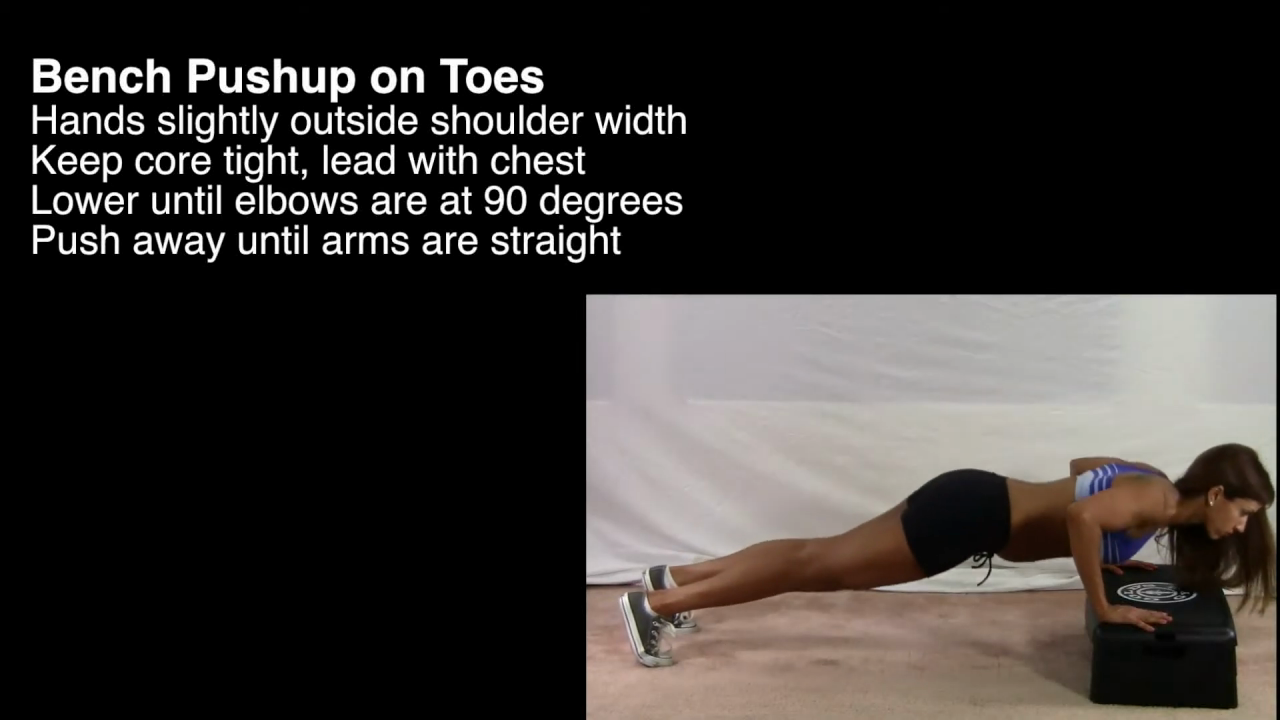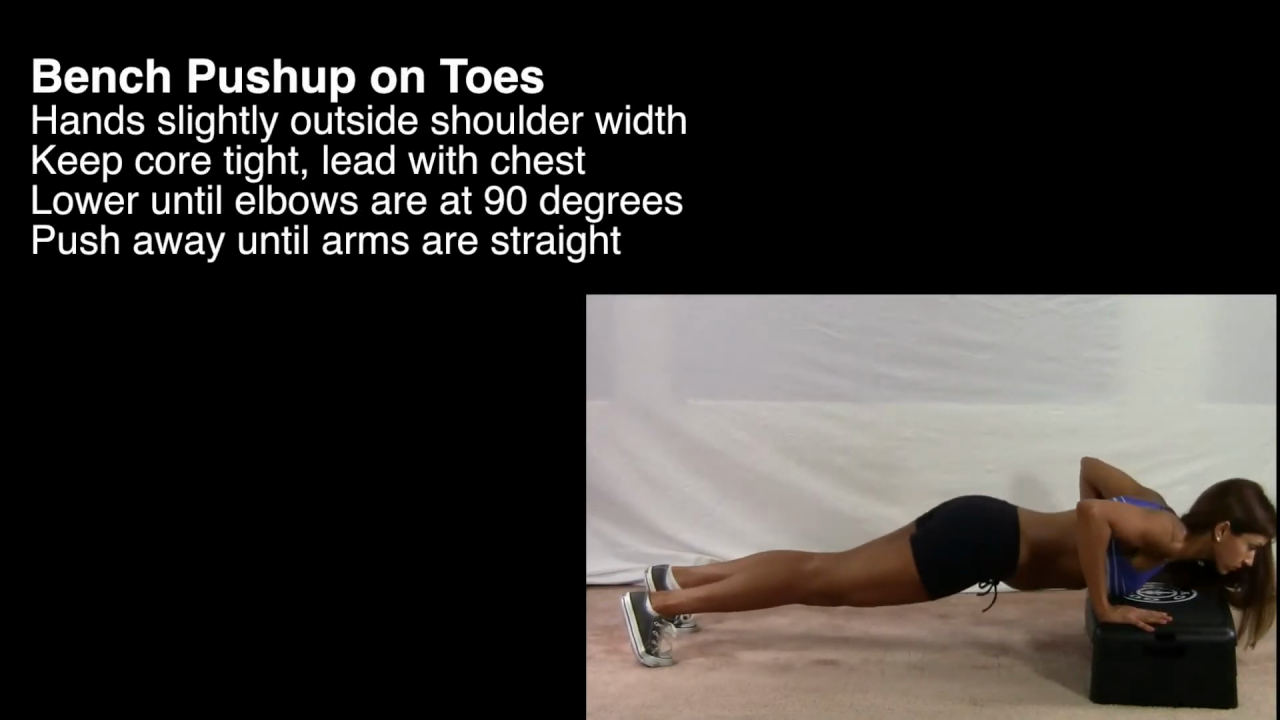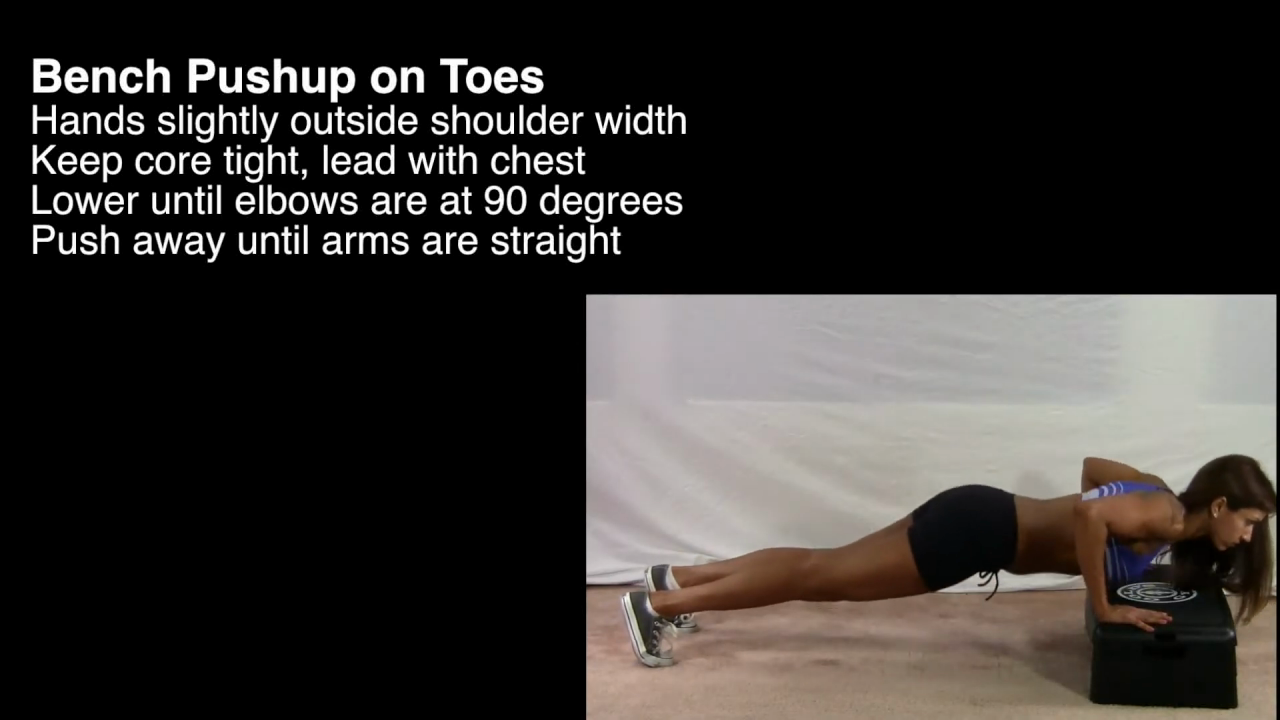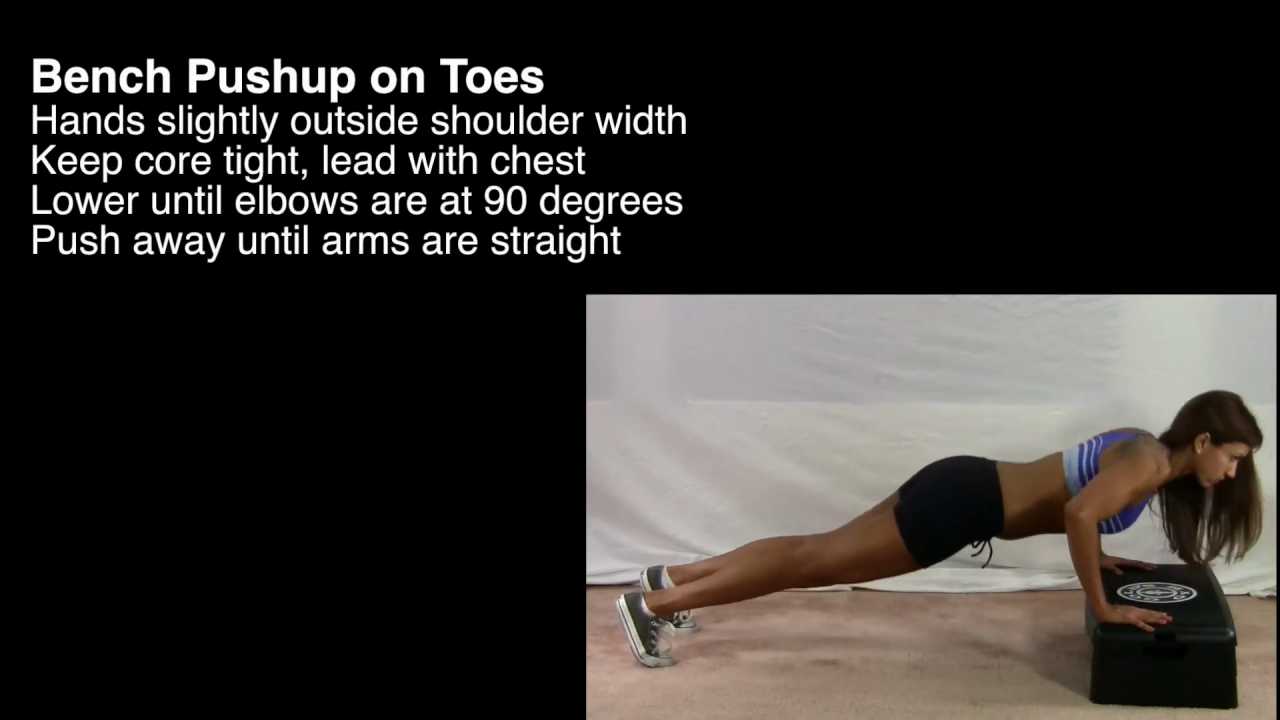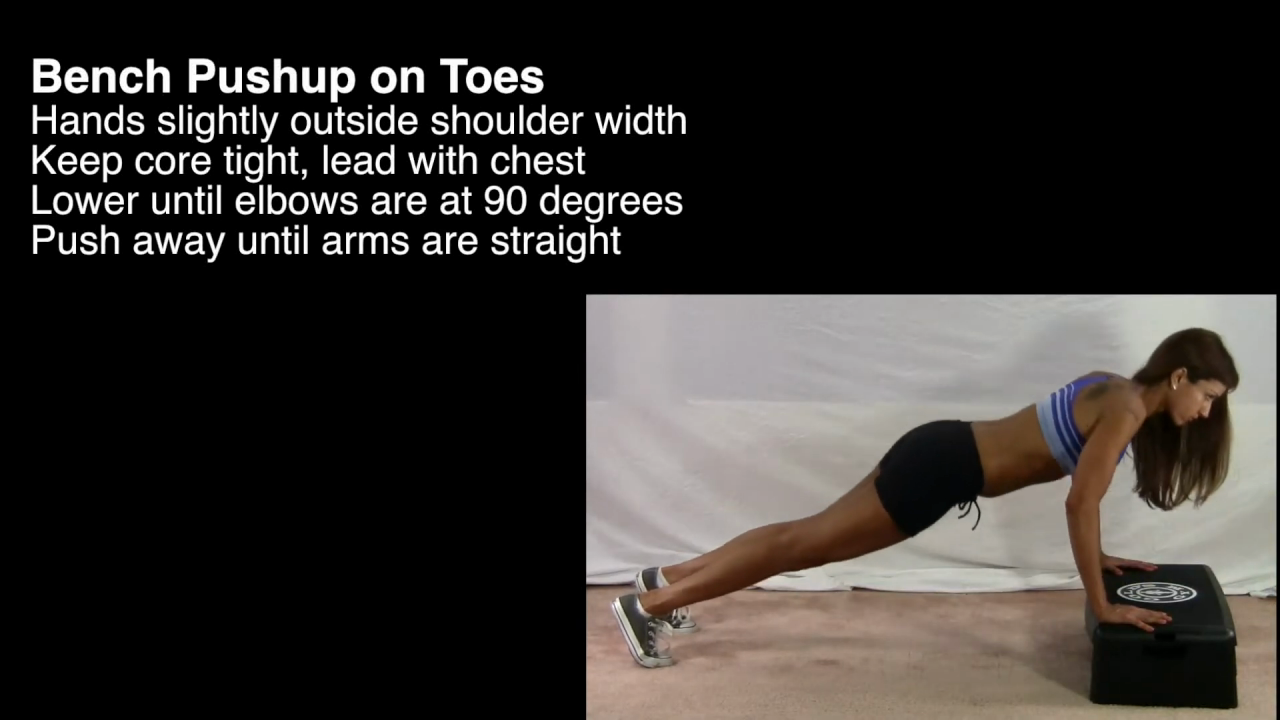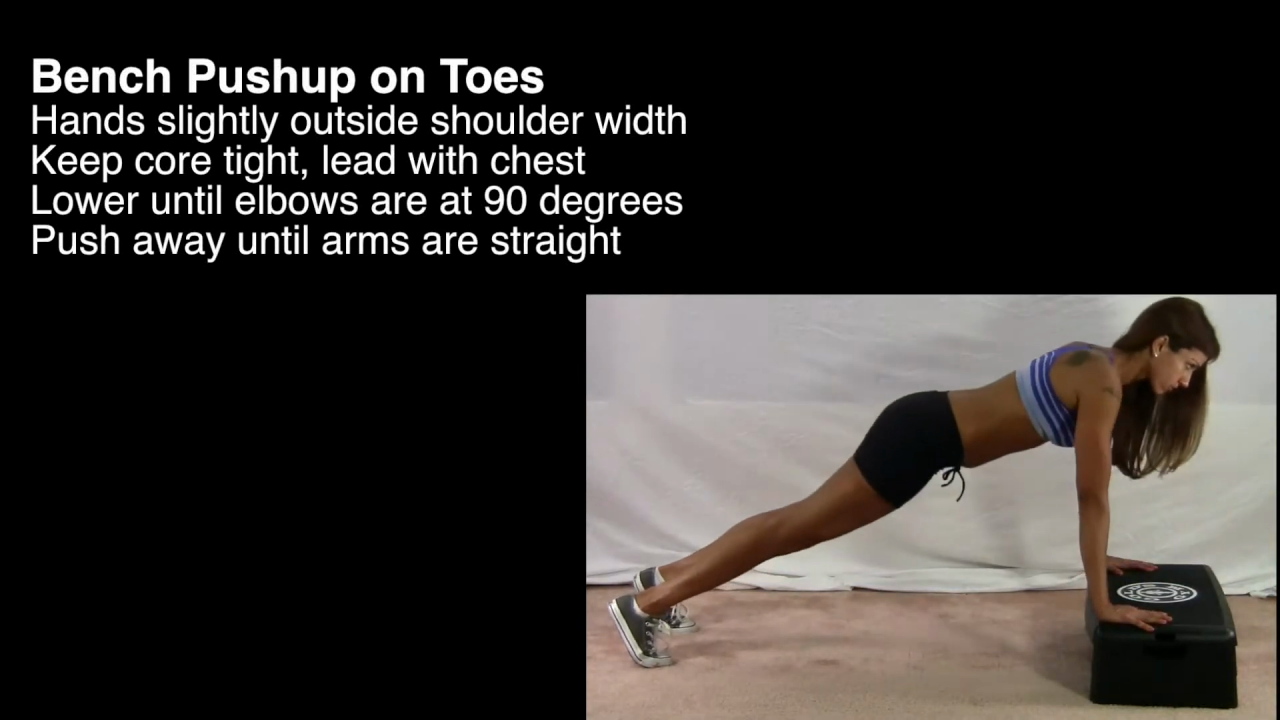
dt=0.3s
person 1, frame 1
left shoulder: (1153, 482)
right shoulder: (1155, 502)
right elbow: (1082, 517)
left wrist: (1109, 557)
right wrist: (1102, 607)
left hip: (972, 502)
right hip: (970, 515)
left knee: (821, 557)
right knee: (819, 565)
left ankle: (671, 578)
right ankle: (655, 603)
person 1, frame 2
left shoulder: (1157, 507)
right shoulder: (1164, 537)
left elbow: (1089, 464)
right elbow: (1091, 513)
right wrist: (1104, 607)
left hip: (982, 526)
right hip: (980, 541)
left knee: (826, 570)
right knee: (821, 578)
left ankle: (675, 579)
right ankle: (658, 605)
person 1, frame 3
left shoulder: (1160, 490)
right shoulder: (1165, 516)
left elbow: (1089, 466)
right elbow: (1088, 517)
left wrist: (1109, 564)
right wrist: (1105, 608)
left hip: (977, 516)
right hip: (975, 533)
left knee: (825, 564)
right knee: (820, 576)
left ankle: (675, 580)
right ankle: (656, 605)
person 1, frame 4
left shoulder: (1145, 445)
right shoulder: (1150, 466)
right elbow: (1078, 515)
left wrist: (1101, 557)
right wrist: (1103, 608)
left hip: (964, 486)
right hip: (964, 505)
left knee: (817, 551)
right knee: (814, 563)
left ankle: (671, 578)
right ankle: (654, 603)
person 1, frame 5
left shoulder: (1120, 392)
right shoulder: (1125, 410)
left elbow: (1080, 503)
right elbow: (1078, 506)
left wrist: (1098, 557)
right wrist: (1101, 605)
left hip: (943, 451)
right hip: (943, 467)
left knee: (806, 533)
right knee: (804, 547)
left ankle: (665, 580)
right ankle: (647, 606)
person 1, frame 6
left shoulder: (1101, 365)
right shoulder: (1104, 383)
left elbow: (1089, 488)
right elbow: (1093, 497)
left wrist: (1099, 557)
right wrist: (1102, 603)
left hip: (929, 424)
right hip: (925, 436)
left knee: (796, 521)
right knee: (795, 528)
left ankle: (662, 580)
right ankle: (645, 604)
